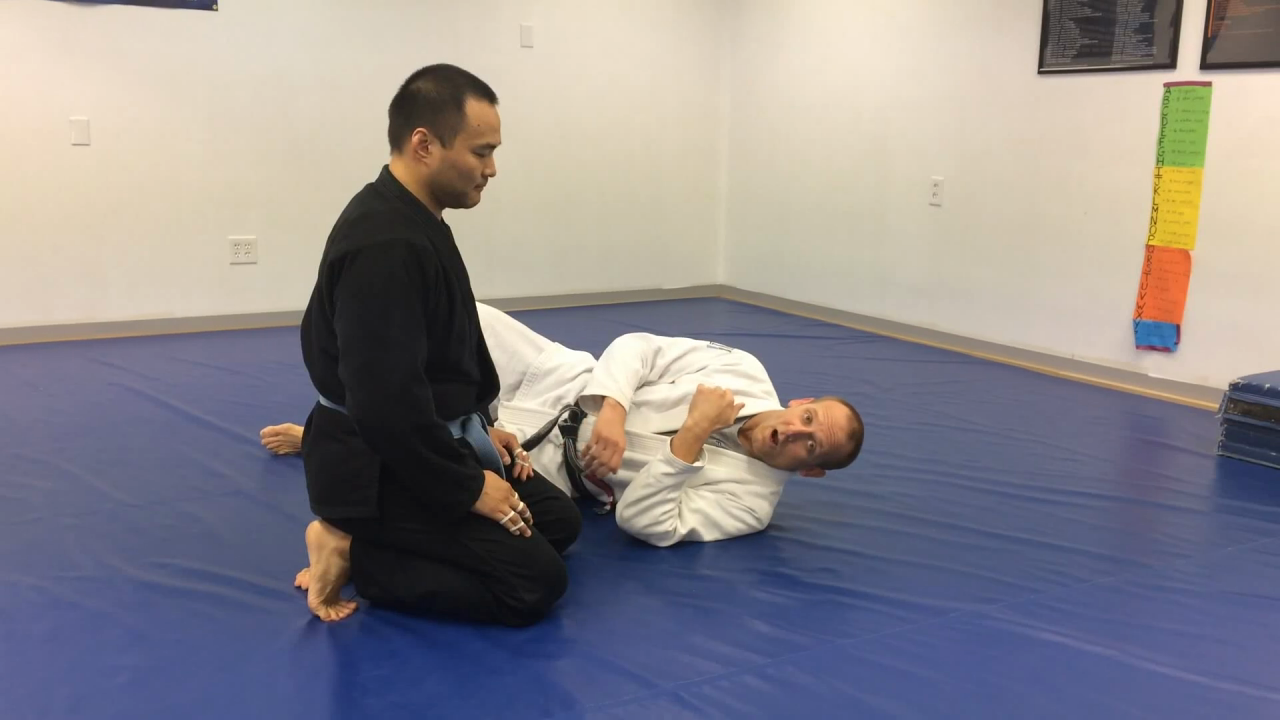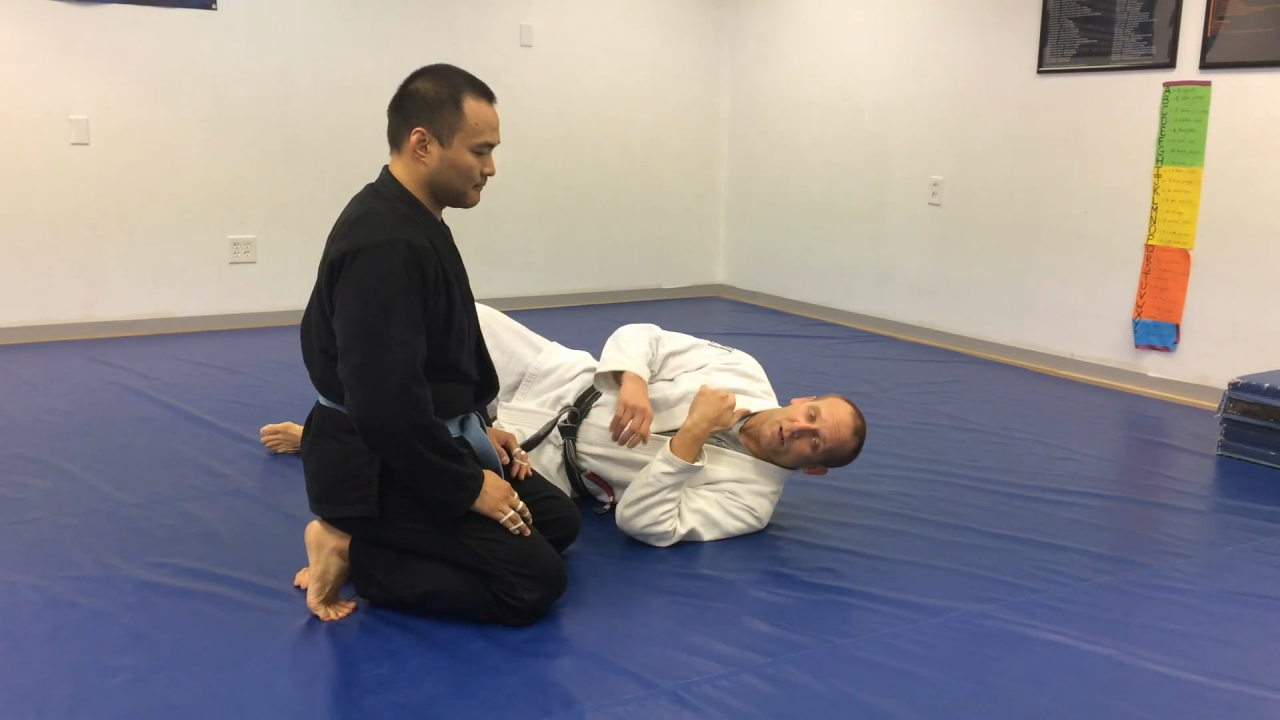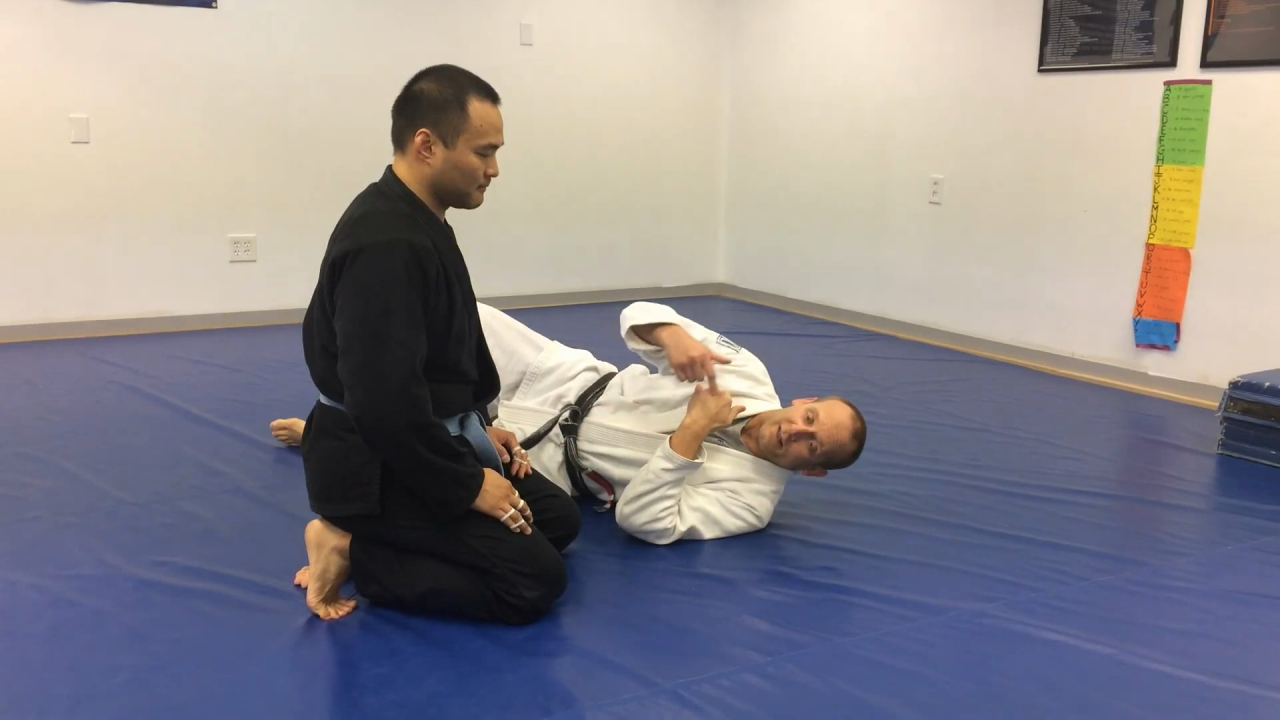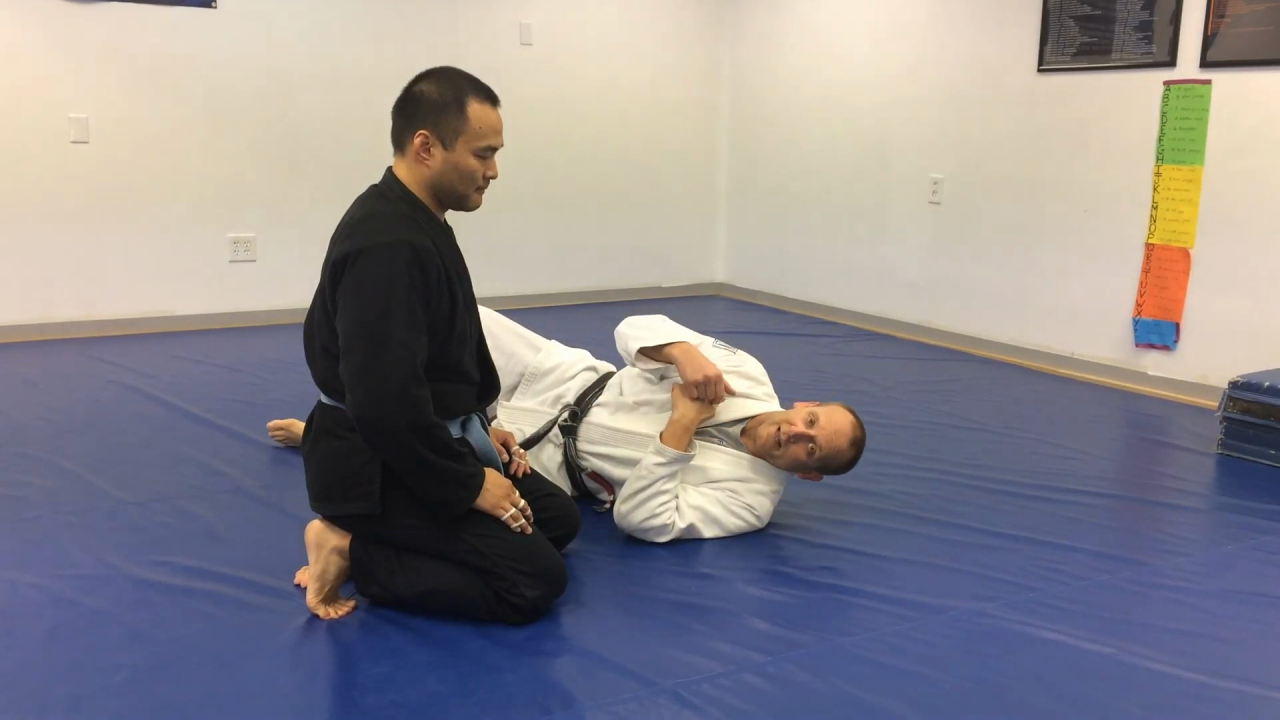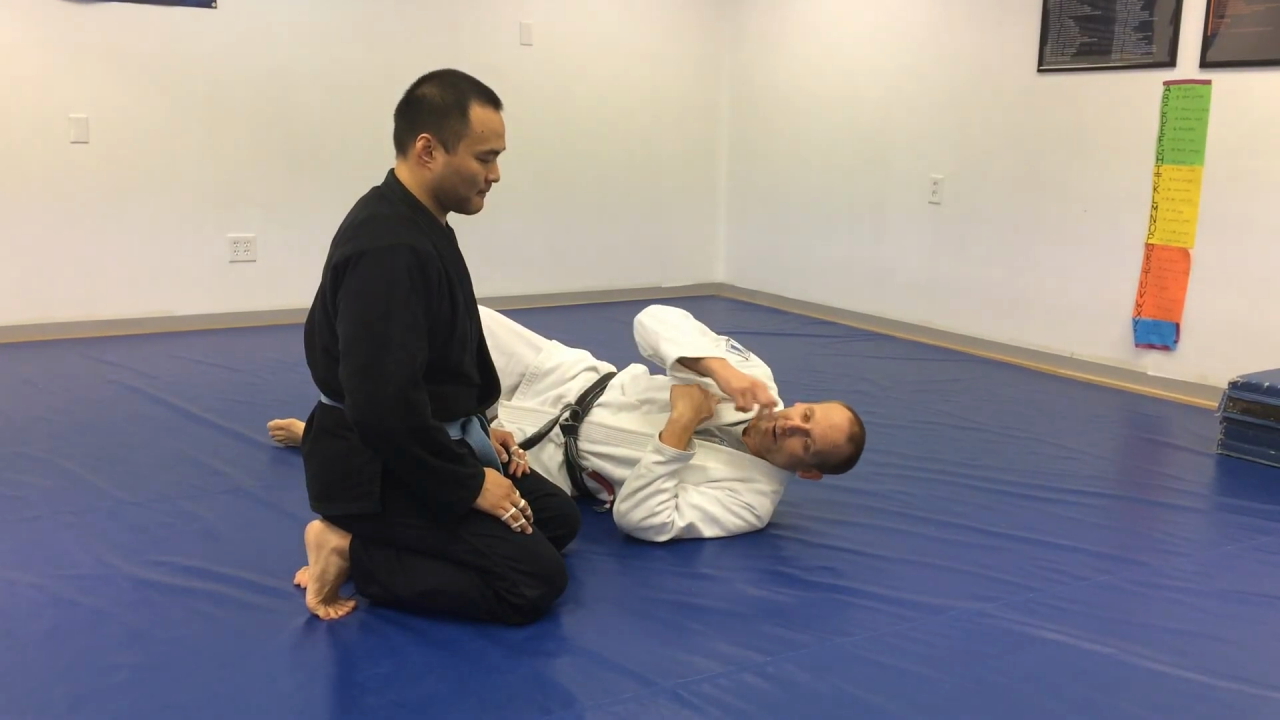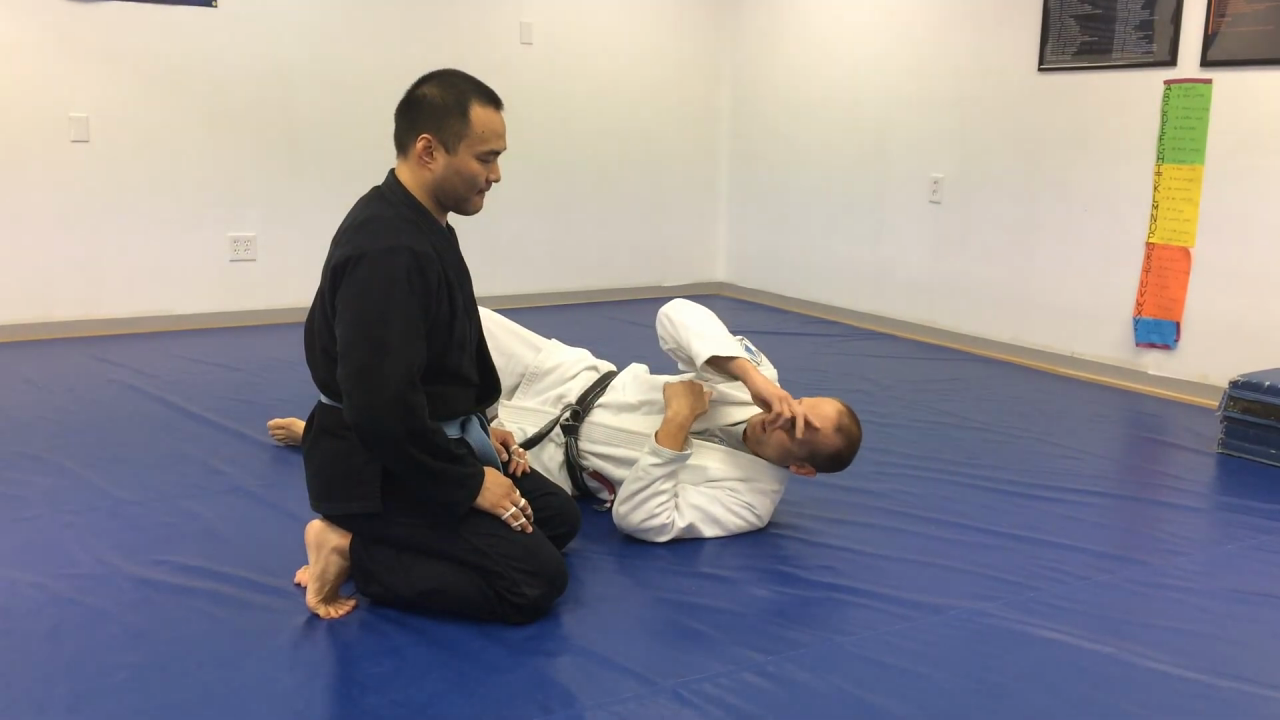
dt=0.5s
person 1, frame 1
left shoulder: (750, 500)
right shoulder: (746, 372)
left elbow: (643, 520)
right elbow: (638, 348)
left wrist: (694, 435)
right wrist: (612, 412)
left hip: (553, 461)
right hip: (571, 382)
person 1, frame 2
left shoulder: (751, 498)
right shoulder: (744, 373)
left elbow: (643, 521)
right elbow: (639, 337)
left wrist: (693, 435)
right wrist: (632, 384)
left hip: (549, 462)
right hip: (569, 381)
person 1, frame 3
left shoulder: (752, 498)
right shoulder: (749, 375)
left elbow: (642, 519)
right elbow: (636, 317)
left wrist: (694, 433)
right wrist: (677, 335)
left hip: (551, 459)
right hip: (575, 381)
person 1, frame 4
left shoulder: (751, 498)
right shoulder: (746, 376)
left elbow: (640, 518)
right elbow: (633, 331)
left wrist: (682, 427)
right wrist: (686, 352)
left hip: (553, 457)
right hip: (577, 379)
person 1, frame 5
left shoulder: (751, 498)
right shoulder: (753, 374)
left elbow: (640, 517)
right elbow: (653, 322)
left wrist: (682, 425)
right wrist: (720, 371)
left hip: (554, 457)
right hip: (577, 379)
person 1, frame 6
left shoulder: (751, 499)
right shoulder: (753, 379)
left elbow: (640, 519)
right elbow: (677, 316)
left wrist: (677, 425)
right wrist: (752, 376)
left hip: (554, 458)
right hip: (578, 380)
person 2, frame 1
left shoulder: (413, 221)
right shoulder: (384, 245)
right elbow: (387, 405)
left wrist: (479, 430)
right wrist: (468, 487)
left hip: (425, 441)
right hip: (377, 464)
left knee: (557, 521)
right knee: (534, 582)
left ankle: (366, 541)
right ankle: (350, 553)
person 2, frame 2
left shoulder: (412, 220)
right shoulder: (383, 245)
right elbow: (385, 402)
left wrist: (475, 430)
right wrist: (466, 487)
left hip: (424, 442)
right hip: (377, 466)
left knee: (557, 521)
right knee: (533, 581)
left ankle: (370, 540)
right ankle: (351, 551)
person 2, frame 3
left shoulder: (416, 221)
right shoulder: (385, 245)
right elbow: (384, 403)
left wrist: (476, 429)
right wrist: (467, 485)
left hip: (423, 441)
right hip: (377, 464)
left knee: (557, 520)
right knee: (533, 581)
left ankle: (368, 540)
right ankle: (351, 551)
person 2, frame 4
left shoulder: (414, 222)
right shoulder: (385, 246)
right elbow: (385, 404)
left wrist: (476, 433)
right wrist: (467, 484)
left hip: (422, 443)
right hip: (376, 464)
left knee: (557, 519)
right knee: (534, 580)
left ankle: (380, 539)
right ankle: (352, 551)
person 2, frame 5
left shoulder: (419, 223)
right shoulder: (387, 248)
right elbow: (384, 406)
left wrist: (476, 432)
right wrist: (469, 484)
left hip: (427, 442)
right hip: (378, 464)
left knee: (557, 518)
right knee: (534, 580)
left ankle: (372, 539)
right ankle: (352, 552)
person 2, frame 6
left shoulder: (420, 224)
right shoulder: (385, 251)
right elbow: (381, 407)
left wrist: (476, 430)
right wrist: (467, 483)
left hip: (427, 442)
right hip: (377, 465)
left knee: (557, 518)
right knee: (534, 580)
left ankle: (376, 539)
right ankle: (353, 551)
